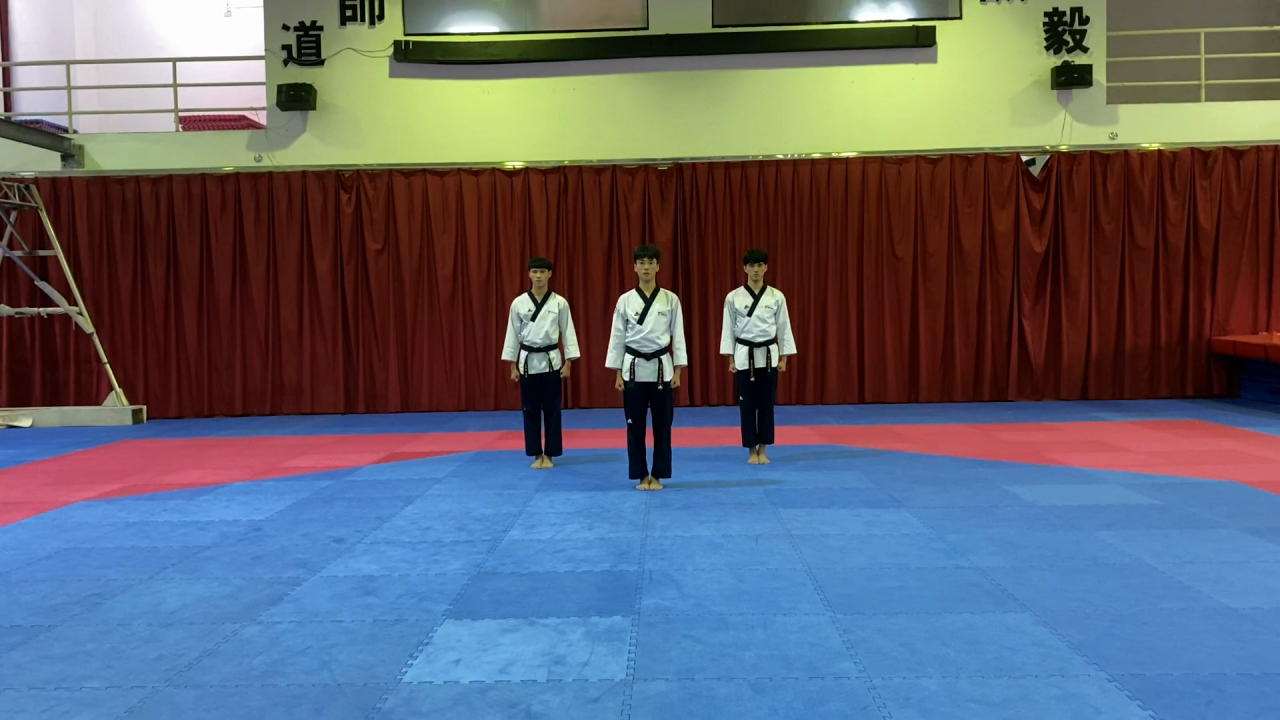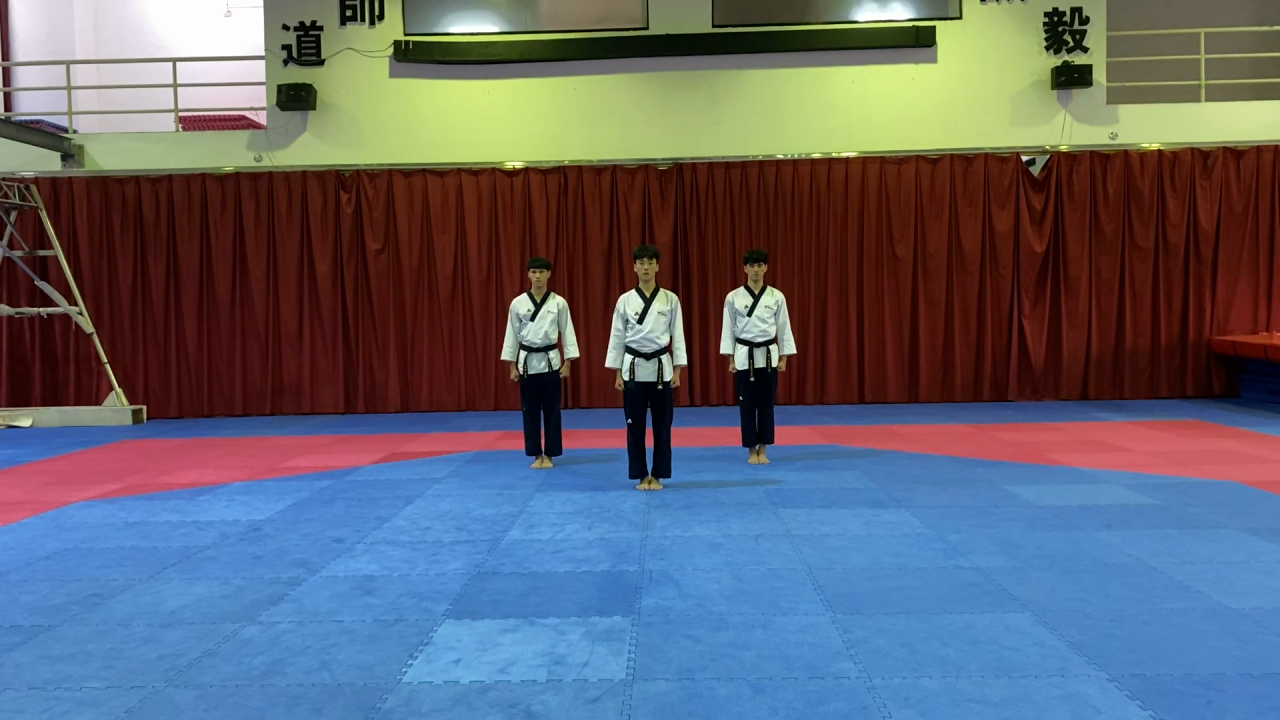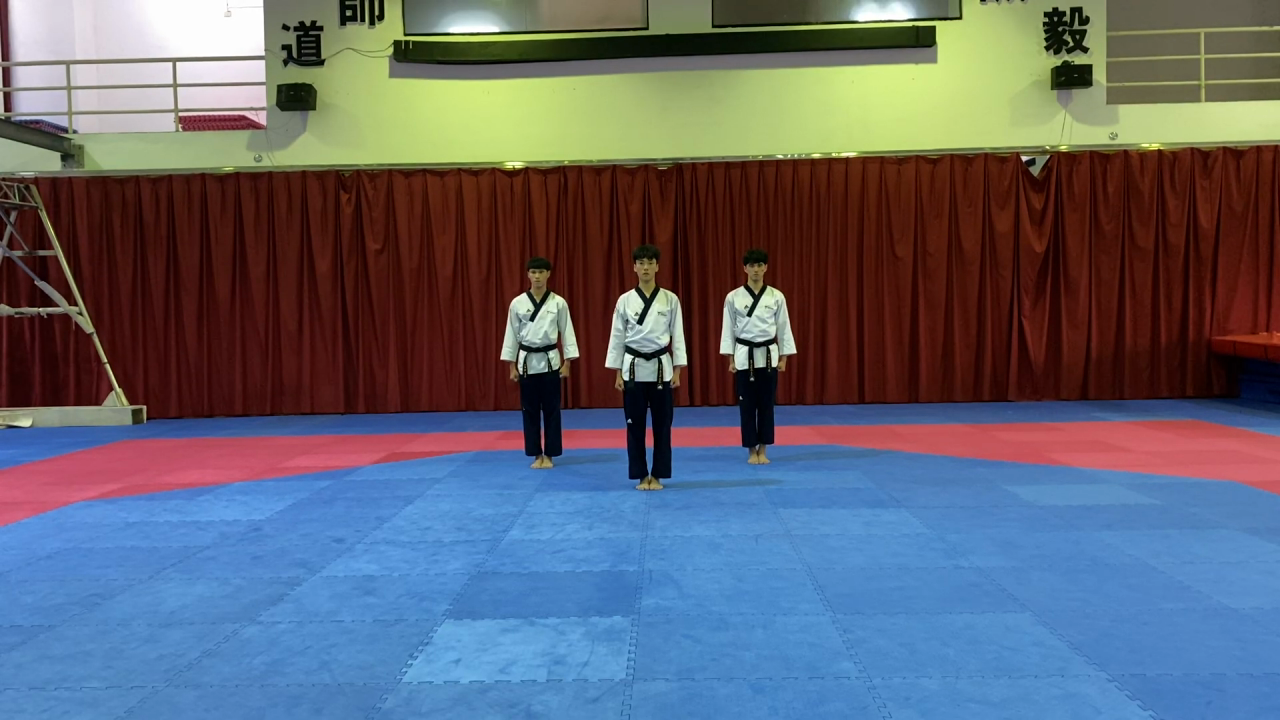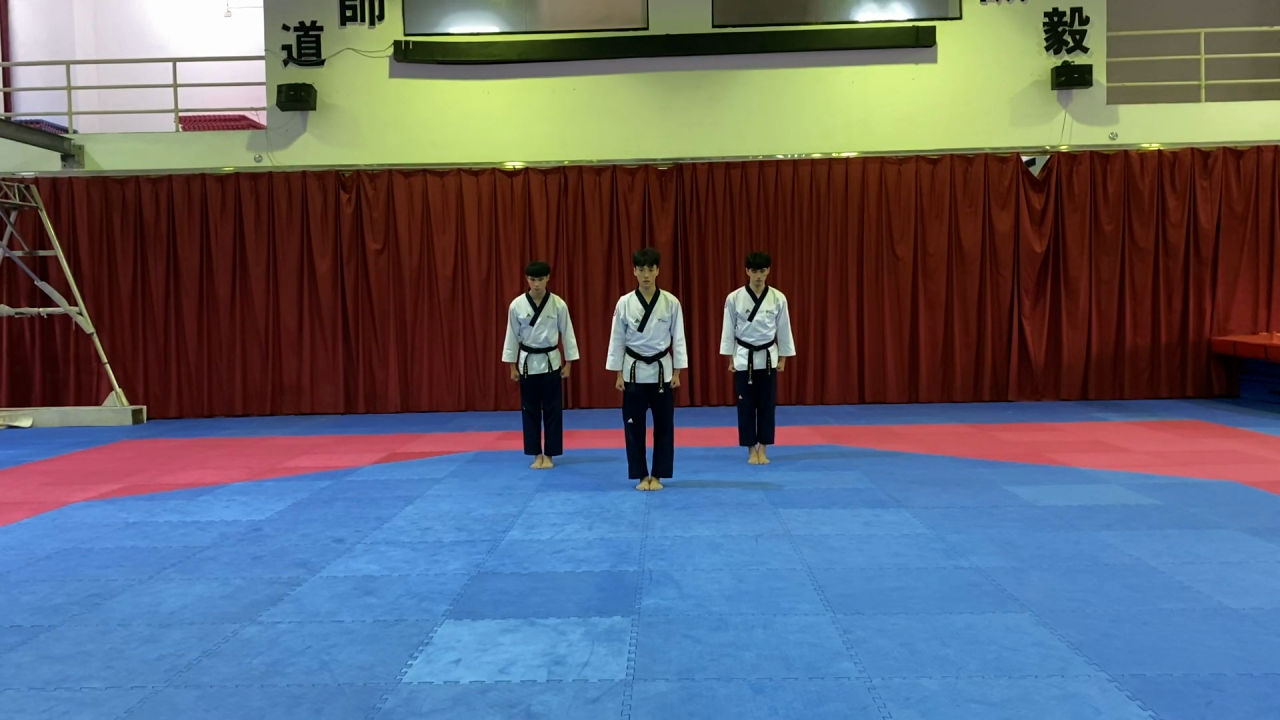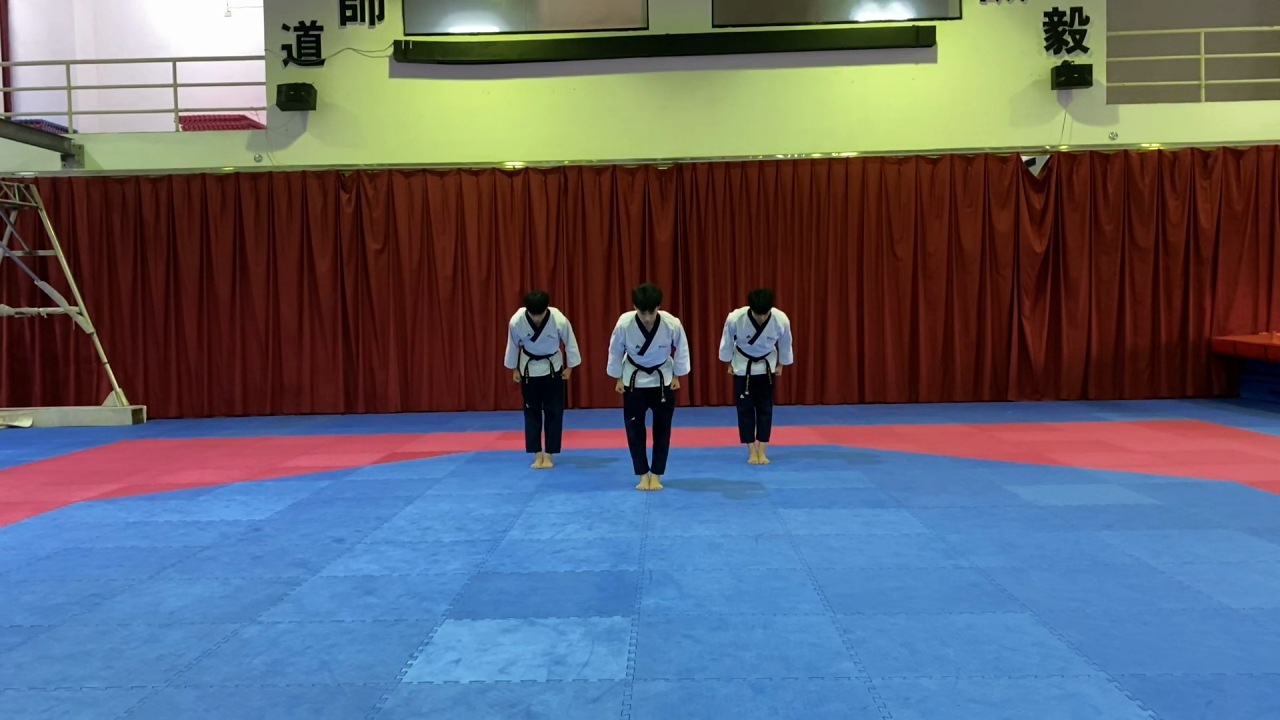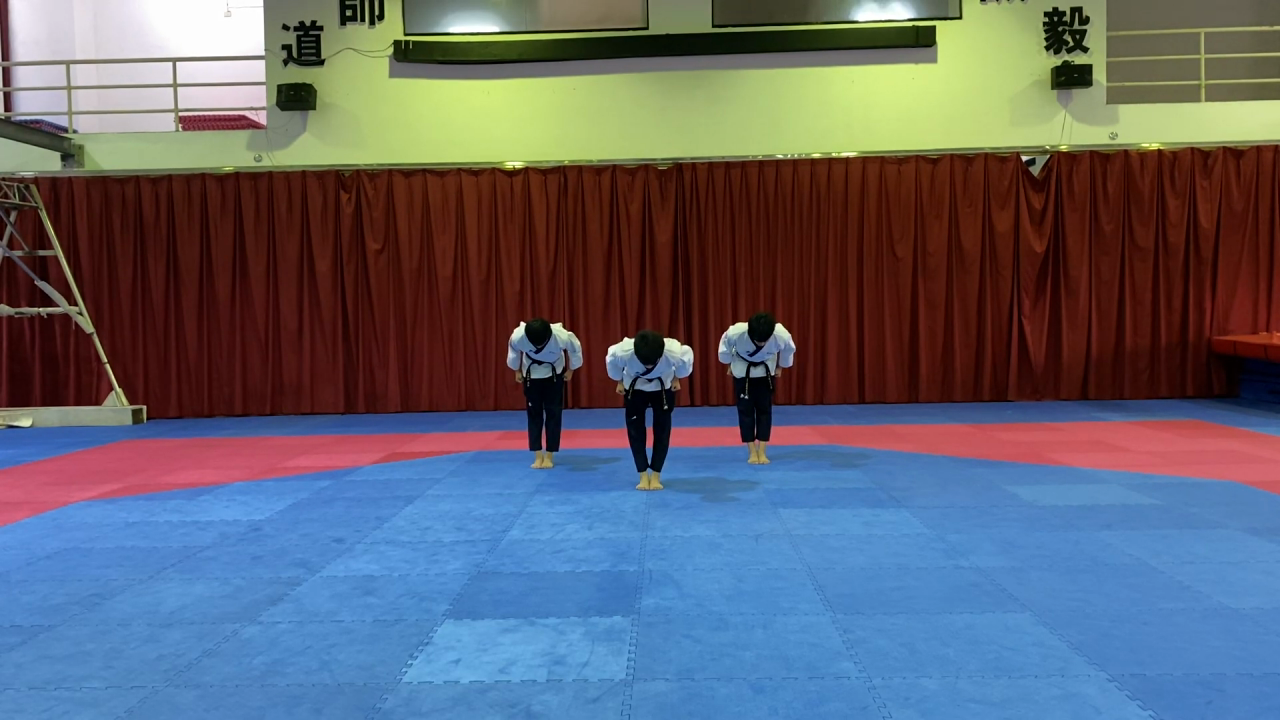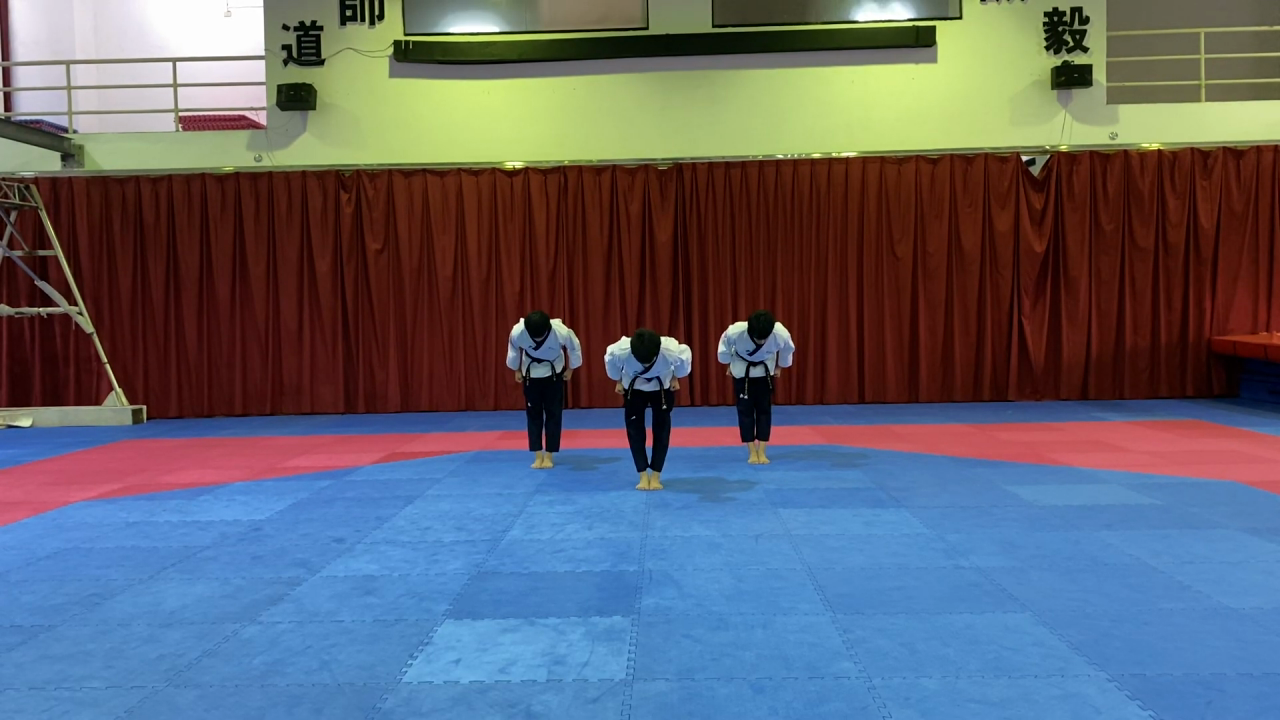
dt=0.7s
person 1, frame 1
left shoulder: (670, 299)
right shoulder: (625, 300)
left elbow: (677, 335)
right elbow: (617, 337)
left wrist: (677, 371)
right wrist: (618, 373)
left hip: (661, 367)
right hip: (634, 368)
left knee: (662, 425)
right knee: (635, 425)
left ankle: (657, 475)
right ankle: (642, 475)
person 1, frame 2
left shoulder: (670, 299)
right shoulder: (625, 300)
left elbow: (677, 335)
right elbow: (617, 337)
left wrist: (677, 371)
right wrist: (618, 373)
left hip: (661, 367)
right hip: (633, 368)
left knee: (662, 424)
right knee: (635, 424)
left ankle: (657, 475)
right ankle: (642, 475)
person 1, frame 3
left shoulder: (670, 299)
right shoulder: (625, 300)
left elbow: (677, 335)
right elbow: (617, 337)
left wrist: (677, 371)
right wrist: (618, 373)
left hip: (661, 367)
right hip: (633, 368)
left knee: (662, 424)
right knee: (635, 425)
left ankle: (657, 475)
right ankle: (642, 475)
person 1, frame 4
left shoulder: (671, 302)
right shoulder: (624, 303)
left elbow: (678, 338)
right elbow: (617, 339)
left wrist: (677, 372)
right wrist: (618, 374)
left hip: (661, 369)
right hip: (634, 370)
left knee: (664, 425)
right knee: (634, 425)
left ankle: (657, 475)
right ankle: (642, 475)
person 1, frame 5
left shoulder: (672, 324)
right shoulder: (624, 324)
left elbow: (682, 349)
right elbow: (615, 351)
left wrist: (677, 376)
right wrist: (618, 378)
left hip: (662, 378)
right hip: (634, 378)
left knee: (662, 427)
right knee: (634, 427)
left ankle: (656, 474)
right ankle: (643, 475)
person 1, frame 6
left shoulder: (674, 352)
right shoulder: (623, 351)
left elbow: (688, 355)
right elbow: (611, 359)
left wrist: (677, 379)
right wrist: (619, 381)
left hip: (663, 384)
right hip: (635, 385)
left knee: (662, 427)
right knee: (635, 427)
left ankle: (655, 475)
right ankle: (643, 475)
person 1, frame 7
left shoulder: (671, 350)
right shoulder: (621, 351)
left elbow: (686, 355)
right elbow: (610, 359)
left wrist: (676, 378)
right wrist: (618, 381)
left hip: (662, 384)
right hip: (634, 385)
left knee: (662, 426)
right knee: (634, 427)
left ankle: (656, 475)
right ankle: (643, 475)
person 2, frame 1
left shoulder: (776, 296)
right shoulder: (734, 297)
left elbow: (784, 328)
right elbow: (729, 329)
left wrist: (784, 358)
right wrist: (731, 360)
left hip: (768, 355)
right hip: (744, 356)
left knee: (766, 404)
right knee: (747, 404)
left ankle: (763, 450)
right ankle: (752, 450)
person 2, frame 2
left shoulder: (776, 296)
right shoulder: (733, 297)
left elbow: (784, 328)
right elbow: (728, 329)
left wrist: (784, 358)
right wrist: (730, 360)
left hip: (768, 355)
right hip: (744, 356)
left knee: (766, 404)
right knee: (747, 404)
left ankle: (763, 450)
right ankle: (752, 450)
person 2, frame 3
left shoulder: (776, 296)
right shoulder: (733, 297)
left elbow: (783, 328)
right elbow: (729, 329)
left wrist: (784, 358)
right wrist: (730, 359)
left hip: (768, 355)
right hip: (744, 356)
left knee: (766, 404)
right knee: (747, 404)
left ankle: (763, 450)
right ankle: (752, 450)
person 2, frame 4
left shoulder: (778, 298)
right shoulder: (734, 298)
left elbow: (784, 330)
right elbow: (729, 330)
left wrist: (783, 358)
right wrist: (730, 359)
left hip: (768, 357)
right hip: (744, 357)
left knee: (767, 405)
right knee: (746, 405)
left ankle: (762, 450)
right ankle: (752, 450)
person 2, frame 5
left shoulder: (781, 320)
right shoulder: (735, 318)
left elbow: (786, 344)
right elbow: (727, 342)
left wrist: (780, 364)
right wrist: (730, 364)
left hip: (766, 365)
right hip: (742, 365)
left knee: (765, 407)
right knee: (745, 407)
left ankle: (762, 451)
right ankle: (752, 451)
person 2, frame 6
left shoulder: (782, 335)
right shoulder: (735, 333)
left elbow: (789, 350)
right elbow: (724, 346)
left wrist: (779, 367)
right wrist: (730, 365)
left hip: (766, 369)
right hip: (742, 369)
left knee: (764, 408)
right knee: (745, 408)
left ankle: (762, 451)
right ankle: (752, 452)
person 2, frame 7
left shoulder: (781, 334)
right shoulder: (735, 332)
left elbow: (787, 350)
right elbow: (725, 346)
left wrist: (779, 367)
right wrist: (729, 365)
left hip: (765, 369)
right hip: (742, 369)
left knee: (764, 408)
right knee: (745, 408)
left ankle: (762, 451)
right ankle: (752, 452)
person 3, frame 1
left shoulder: (560, 303)
right shoulder: (519, 303)
left elbow: (568, 333)
right elbow: (513, 334)
left wrist: (568, 363)
right wrist: (512, 366)
left hip: (551, 361)
right hip: (527, 361)
left knee: (552, 410)
right knee: (530, 410)
left ankle: (549, 454)
right ankle: (537, 454)
person 3, frame 2
left shoulder: (559, 303)
right shoulder: (518, 303)
left elbow: (567, 332)
right elbow: (512, 334)
left wrist: (567, 363)
right wrist: (512, 366)
left hip: (550, 360)
right hip: (527, 361)
left knee: (552, 409)
right knee: (530, 410)
left ankle: (549, 455)
right ankle: (537, 455)
person 3, frame 3
left shoulder: (558, 303)
right shoulder: (518, 303)
left elbow: (567, 333)
right elbow: (512, 334)
left wrist: (567, 363)
right wrist: (512, 366)
left hip: (550, 361)
right hip: (527, 361)
left knee: (551, 410)
right knee: (530, 410)
left ankle: (549, 455)
right ankle: (537, 455)
person 3, frame 4
left shoulder: (558, 304)
right shoulder: (517, 305)
left elbow: (567, 334)
right elbow: (512, 336)
left wrist: (568, 363)
right wrist: (512, 366)
left hip: (551, 362)
right hip: (527, 362)
left knee: (552, 410)
right knee: (530, 410)
left ankle: (549, 455)
right ankle: (537, 455)
person 3, frame 5
left shoulder: (559, 320)
right shoulder: (516, 321)
left elbow: (571, 344)
right elbow: (513, 346)
left wrist: (569, 367)
right wrist: (514, 369)
left hip: (552, 367)
right hip: (529, 367)
left knee: (553, 411)
right knee: (532, 411)
left ankle: (548, 455)
right ankle: (538, 454)
person 3, frame 6
left shoulder: (562, 336)
right shoulder: (518, 336)
left elbow: (575, 348)
right elbow: (513, 351)
left wrist: (571, 369)
right wrist: (517, 370)
left hip: (554, 371)
right hip: (531, 371)
left knee: (553, 411)
right knee: (533, 412)
left ankle: (549, 455)
right ankle: (538, 455)
person 3, frame 7
left shoulder: (561, 331)
right shoulder: (517, 332)
left elbow: (574, 348)
right elbow: (513, 350)
left wrist: (570, 369)
right wrist: (516, 370)
left hip: (554, 371)
right hip: (531, 371)
left knee: (553, 412)
right knee: (533, 412)
left ankle: (549, 455)
right ankle: (538, 455)
